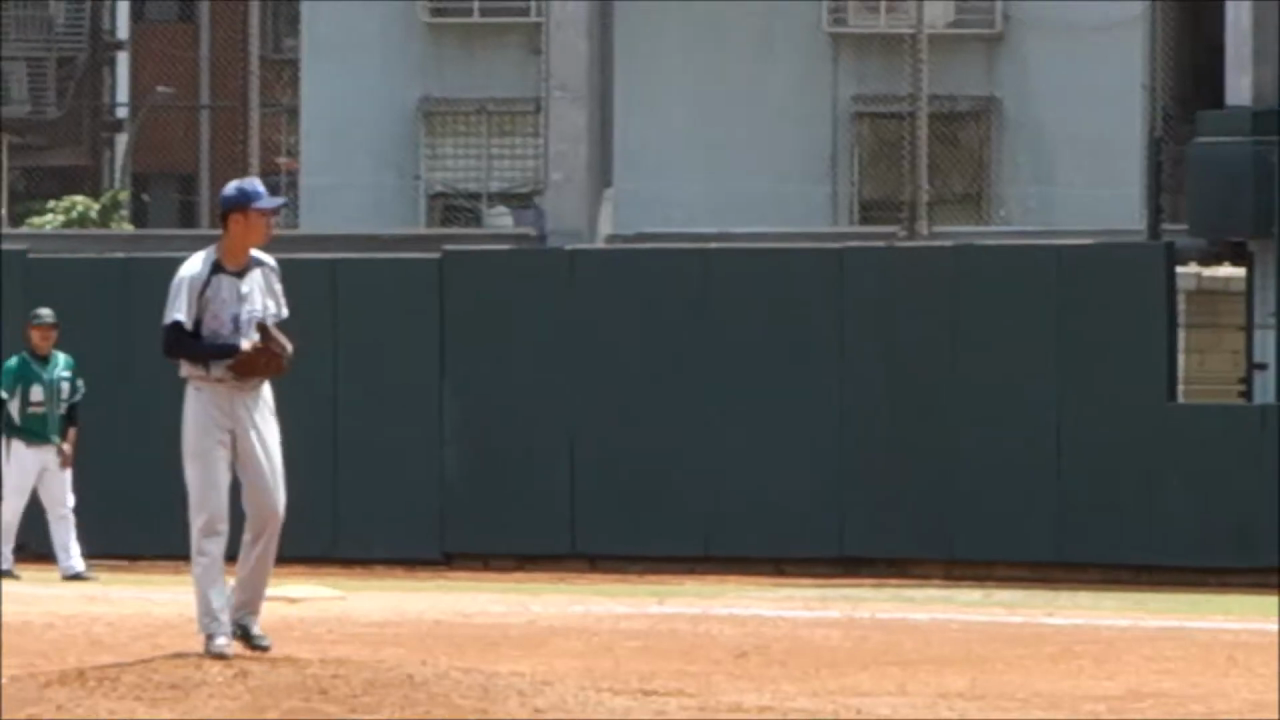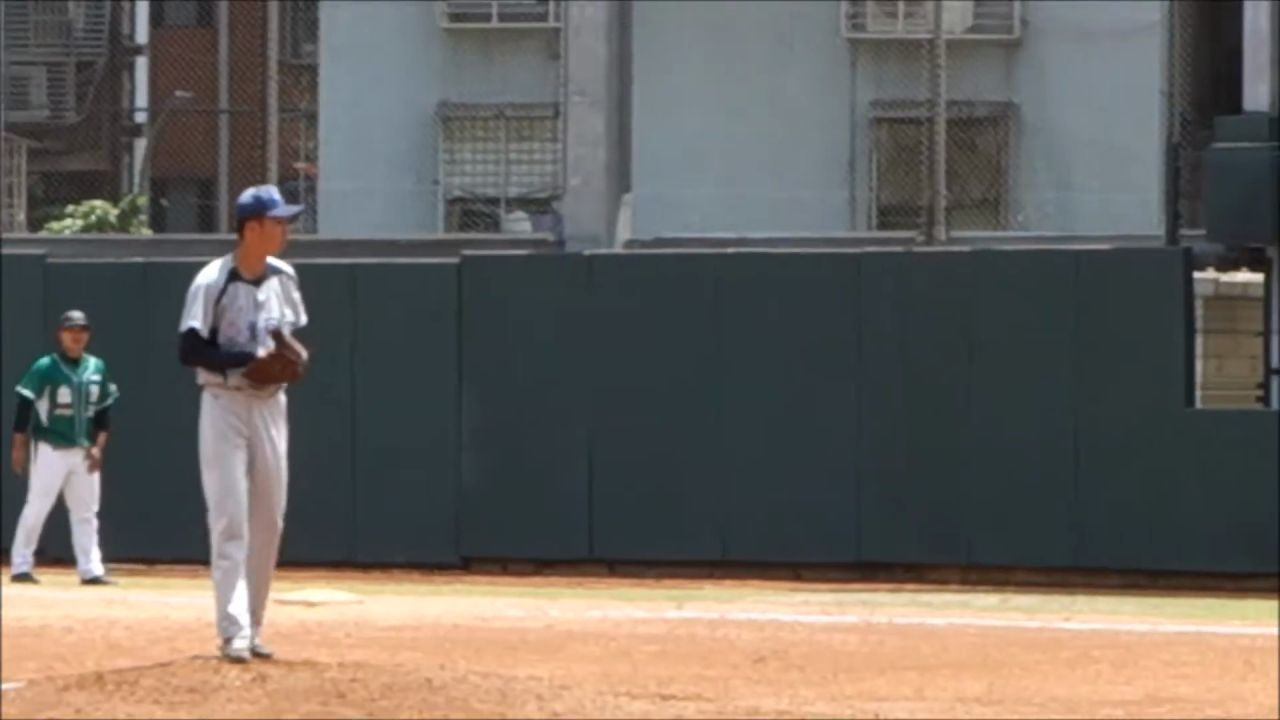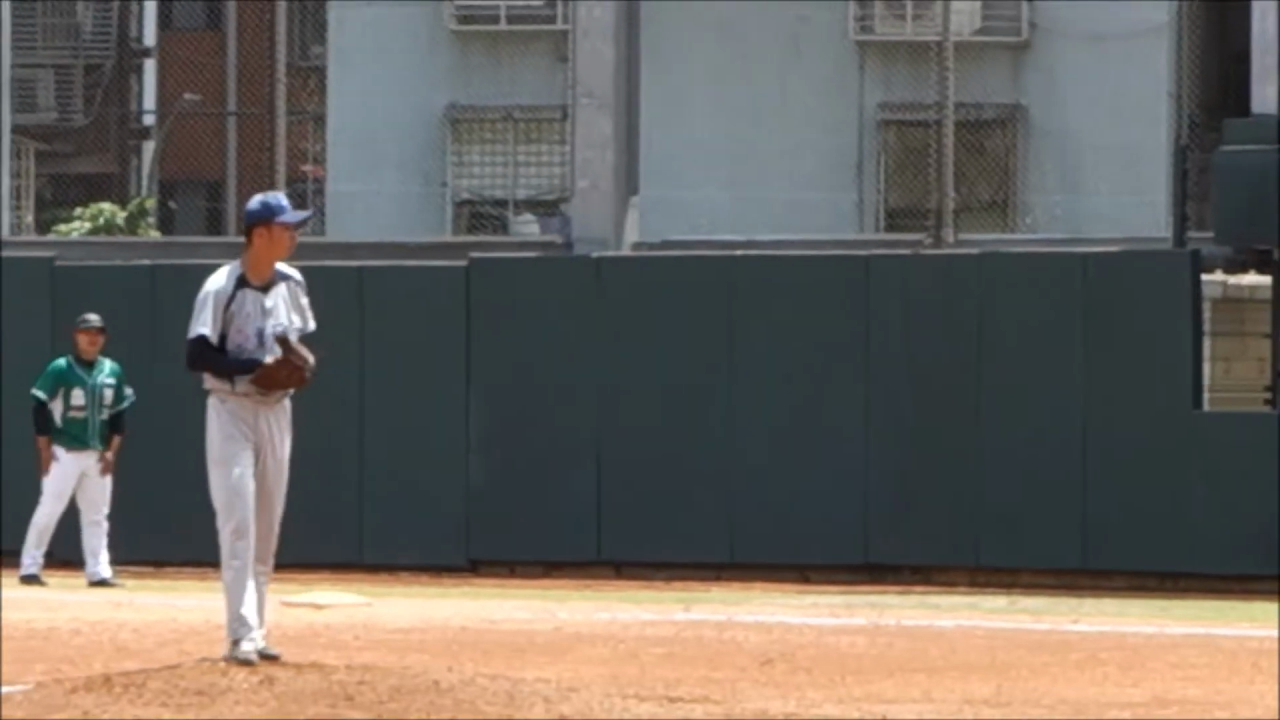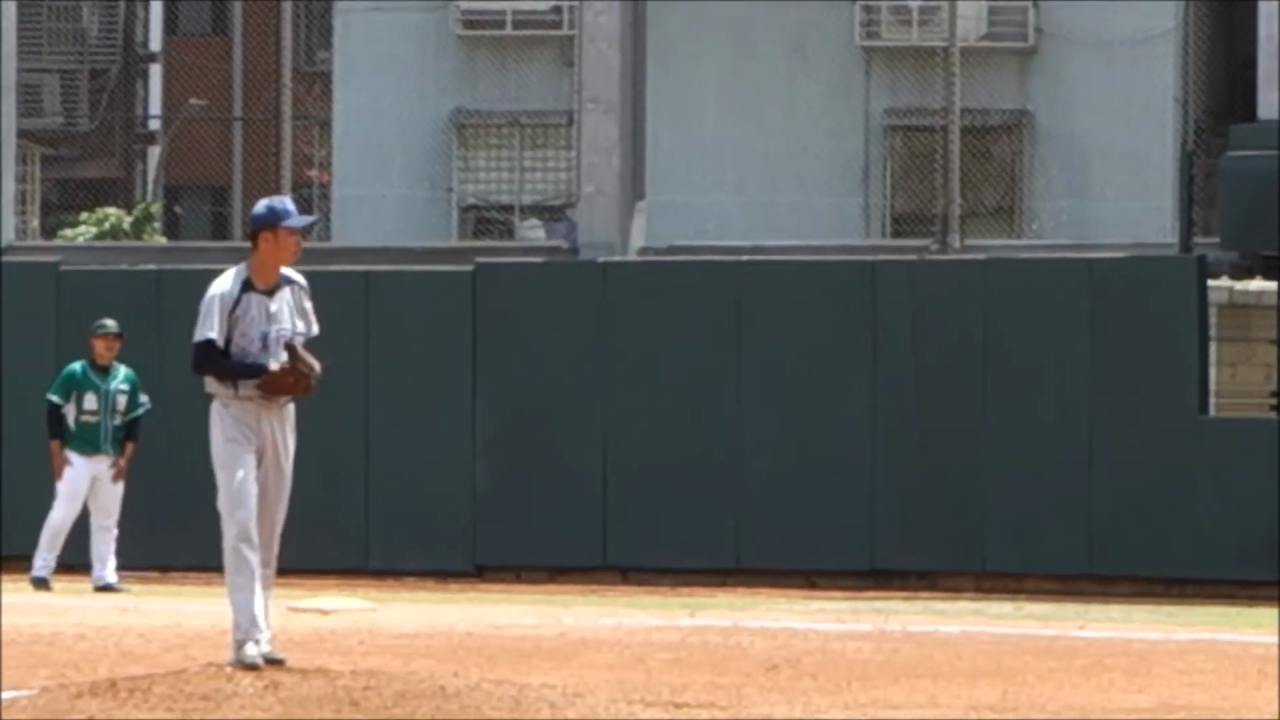
dt=0.1s
person 1, frame 1
left shoulder: (267, 268)
right shoulder: (195, 273)
right elbow: (173, 343)
right wrist: (232, 350)
left hip: (255, 396)
right hip: (208, 399)
left knee: (270, 507)
right knee: (209, 516)
left ankle: (244, 615)
right ankle: (214, 629)
person 1, frame 2
left shoulder: (284, 276)
right shoulder: (212, 282)
right elbow: (189, 351)
right wrist: (249, 359)
left hip: (271, 405)
right hip: (224, 407)
left knee: (268, 523)
right knee: (230, 521)
left ankle: (251, 627)
right ankle: (233, 631)
person 1, frame 3
left shoulder: (292, 282)
right shoulder: (220, 288)
right elbow: (197, 357)
right wrist: (256, 366)
left hip: (277, 410)
right hip: (231, 411)
left knee: (268, 528)
right knee: (238, 523)
left ankle: (254, 628)
right ankle: (243, 633)
person 1, frame 4
left shoulder: (297, 288)
right shoulder: (225, 292)
right elbow: (203, 361)
right wrist: (262, 370)
left hip: (280, 414)
right hip: (235, 414)
left knee: (269, 531)
right knee: (241, 524)
left ankle: (259, 633)
right ankle: (248, 637)
person 2, frame 1
left shoulder: (67, 365)
left elbow: (72, 407)
left wrist: (69, 442)
left hip: (56, 448)
left knee: (62, 507)
left ankle: (72, 565)
person 2, frame 2
left shoulder: (98, 368)
right shoulder: (44, 367)
left elbow: (104, 411)
right elbow: (24, 406)
left wrist: (98, 447)
right wrist: (19, 447)
left hip: (85, 452)
right hip: (50, 451)
left knee: (86, 512)
right knee: (37, 508)
left ankle: (90, 569)
right ankle: (21, 566)
person 2, frame 3
left shoulder: (113, 371)
right shoulder: (59, 369)
left elbow: (119, 414)
right elbow: (40, 409)
left wrist: (112, 450)
right wrist: (44, 449)
left hip: (98, 455)
right hip: (64, 453)
left knee: (97, 515)
right knee: (49, 509)
left ankle: (99, 572)
right ankle: (30, 567)
person 2, frame 4
left shoulder: (129, 378)
right shoulder: (73, 373)
left elbow: (134, 420)
right elbow: (53, 413)
left wrist: (125, 457)
right wrist: (57, 454)
left hip: (111, 460)
right hip: (76, 457)
left knee: (107, 520)
right knee: (63, 513)
left ankle: (104, 577)
right ankle: (41, 570)
